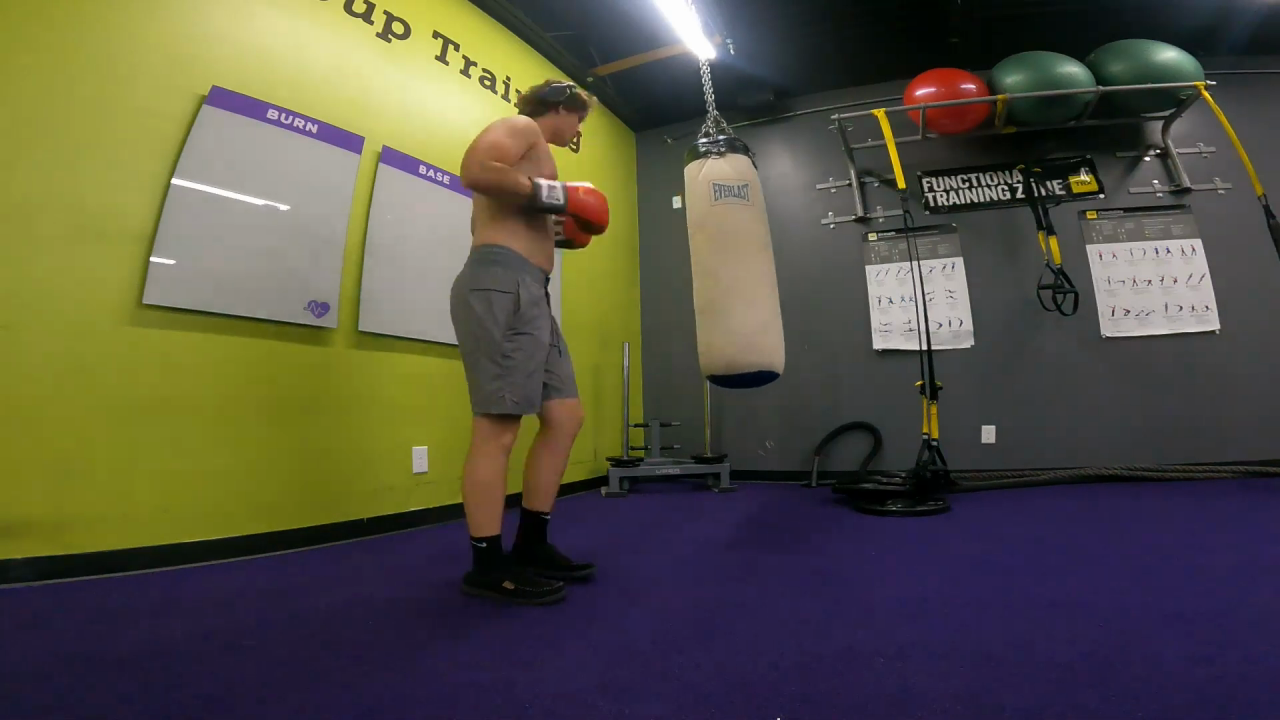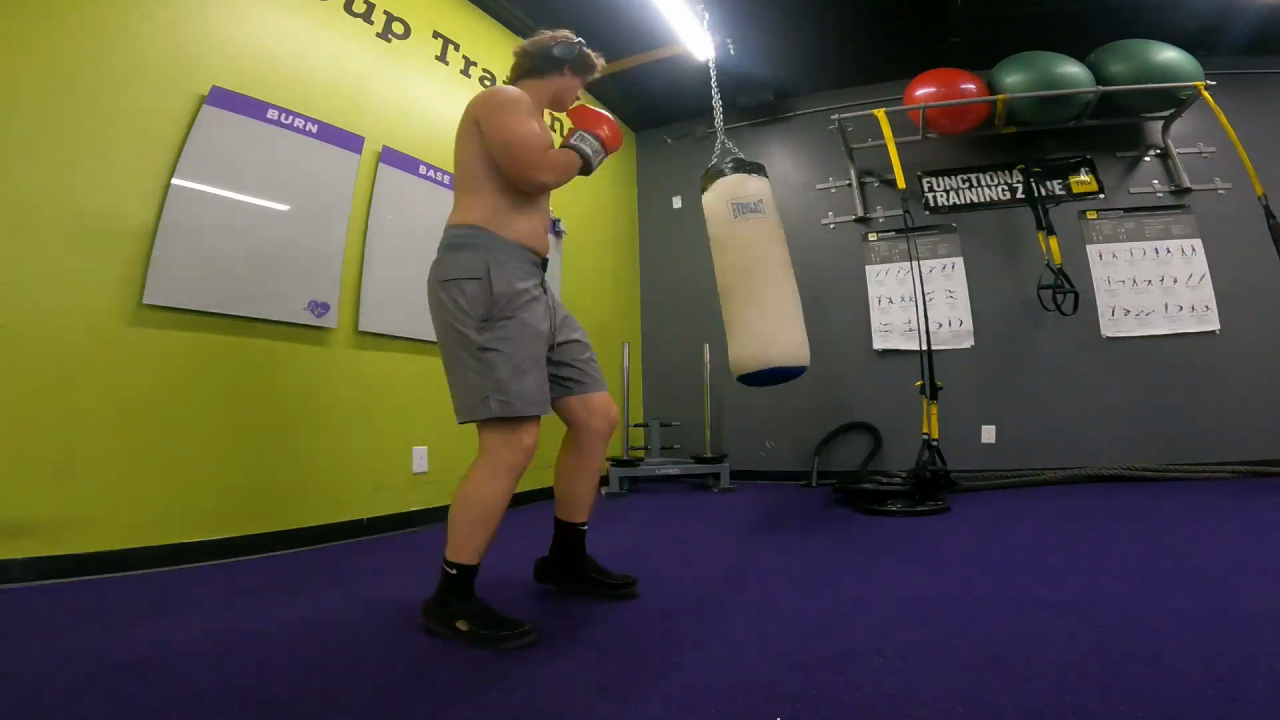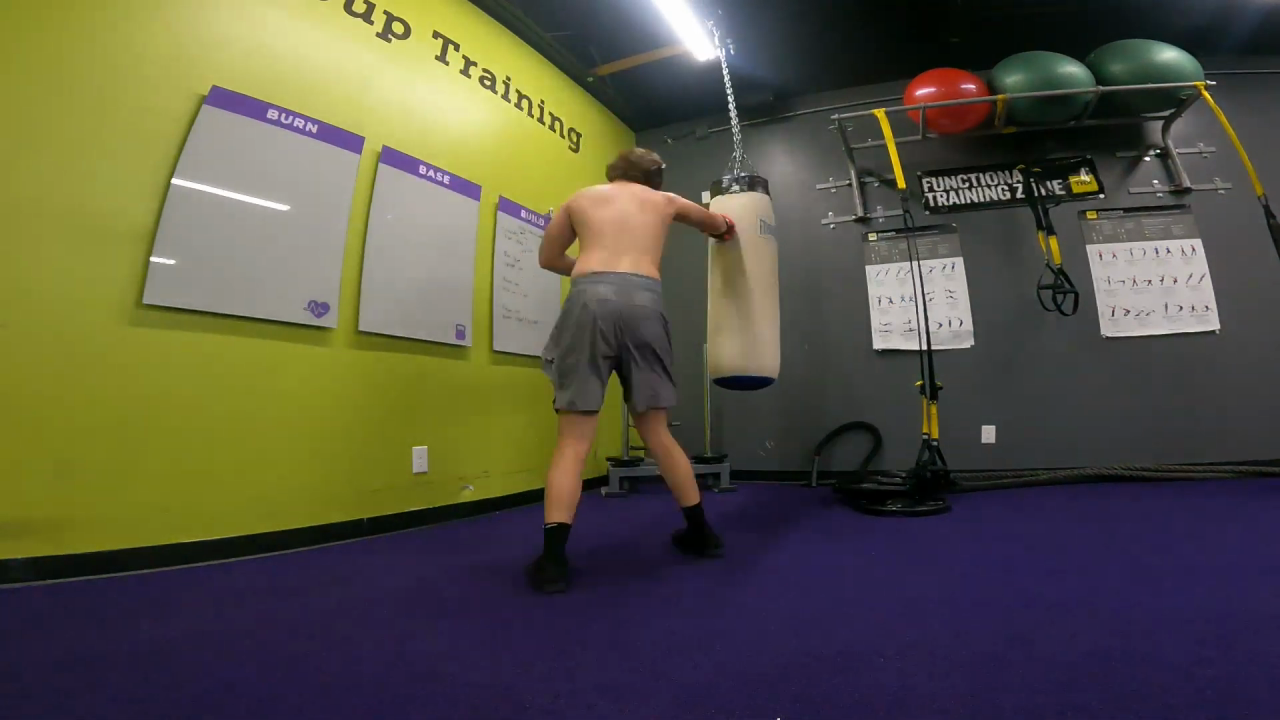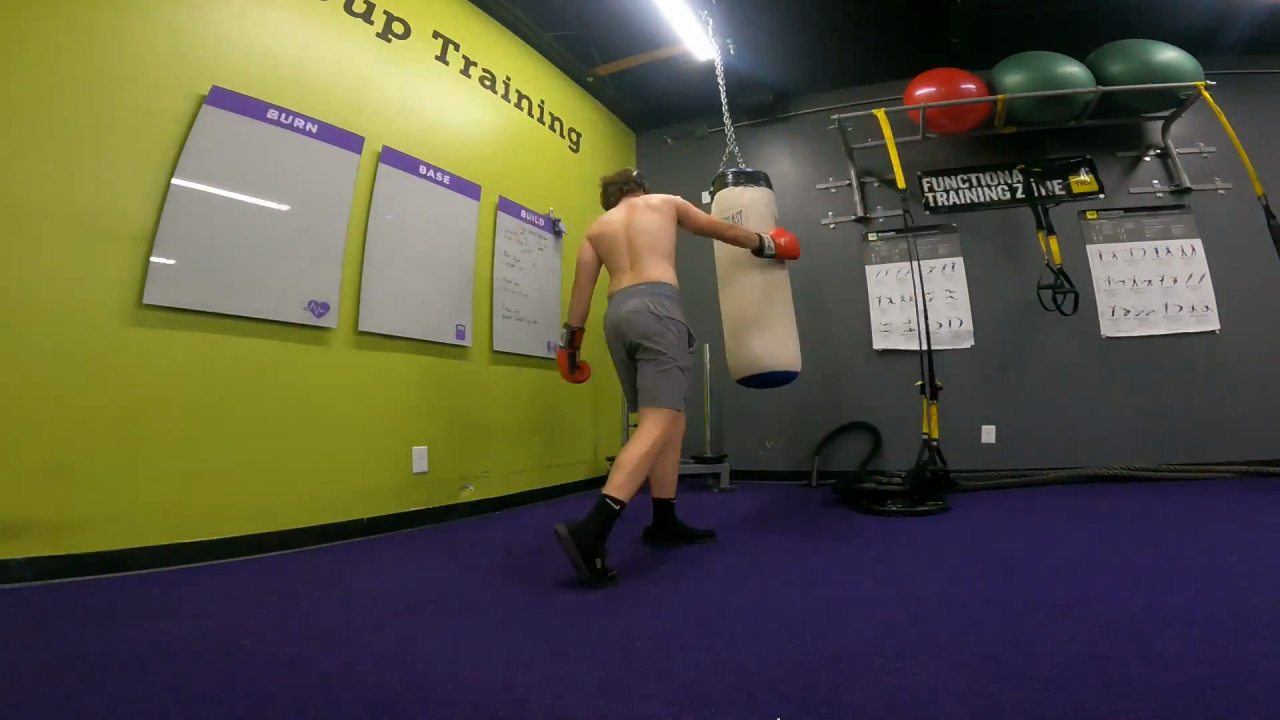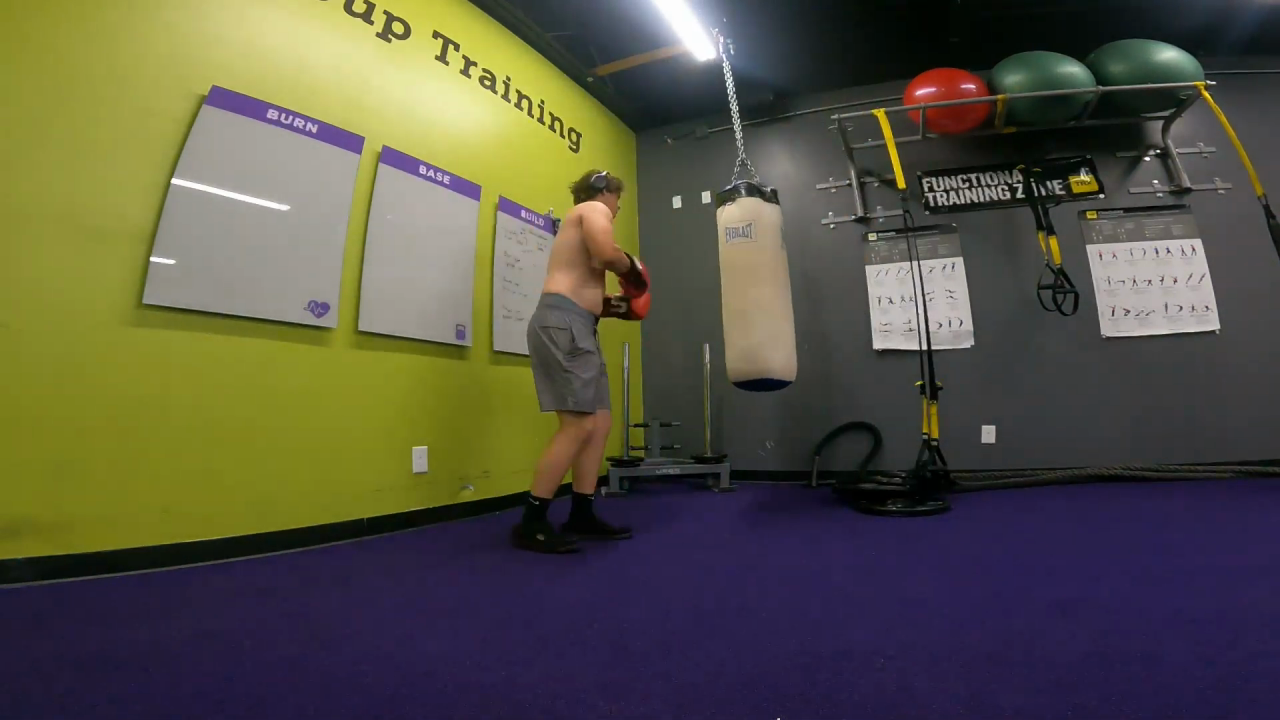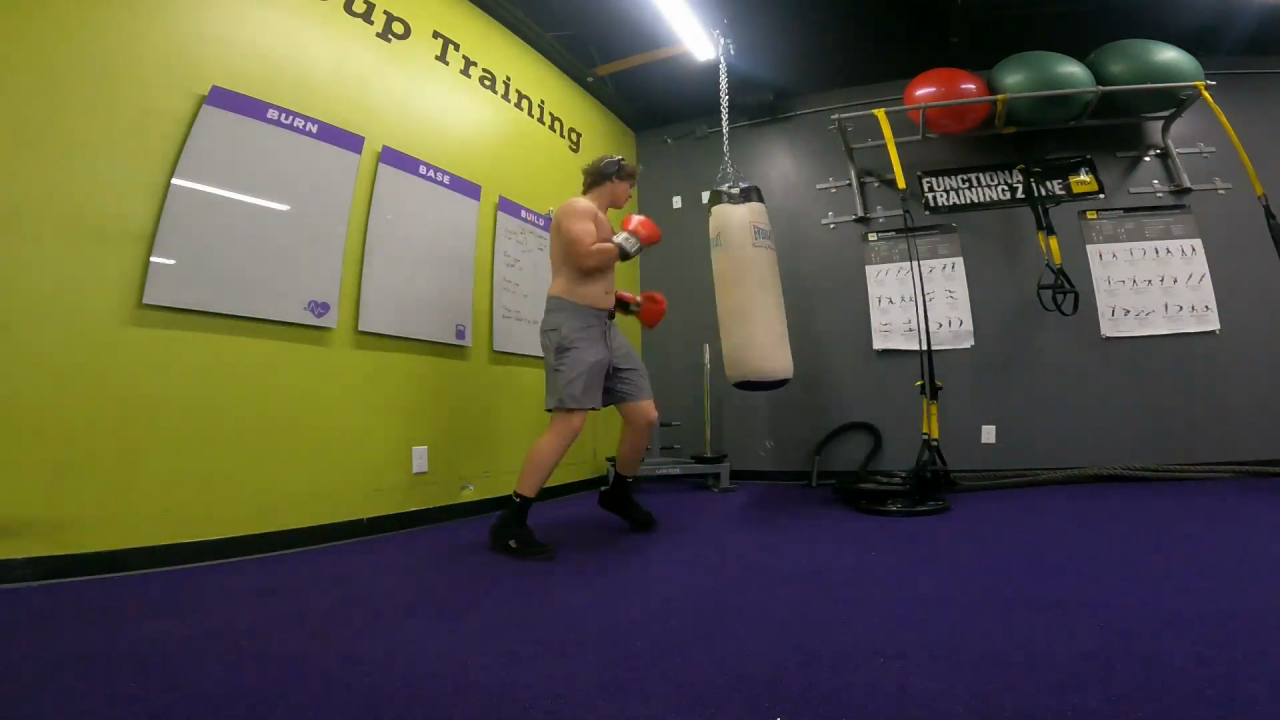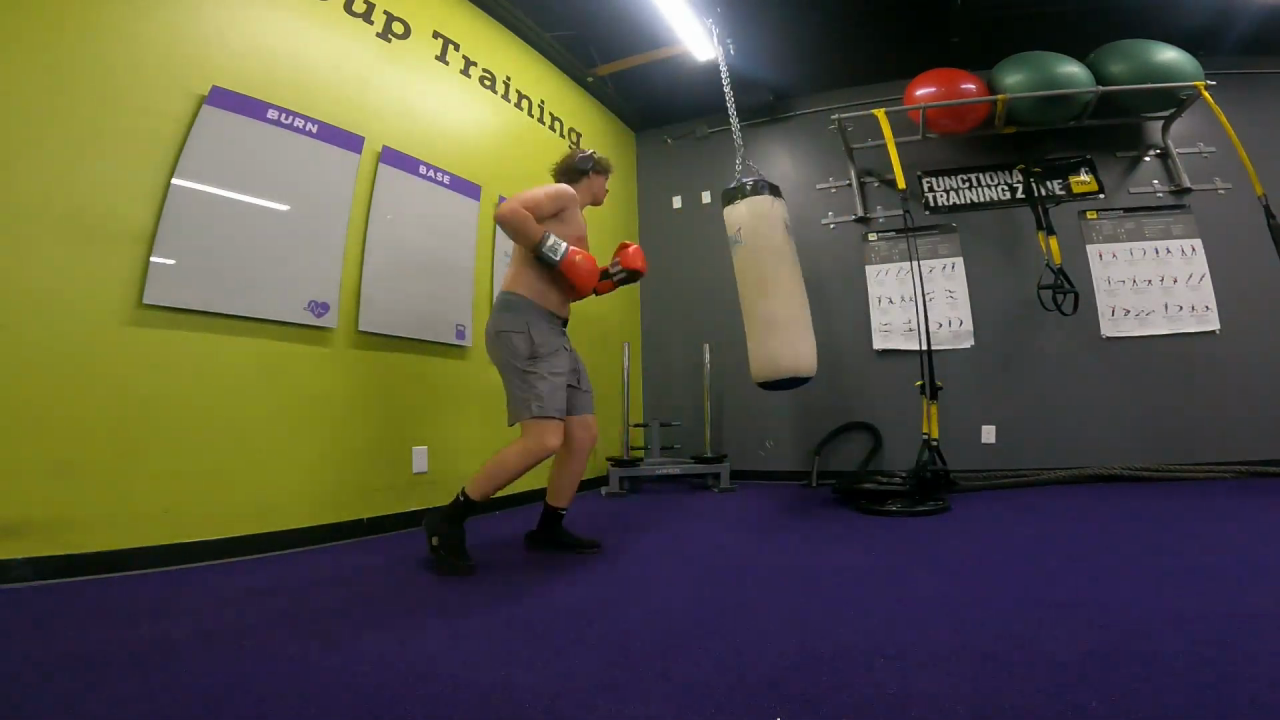
dt=0.5s
person 1, frame 1
left shoulder: (531, 155)
right shoulder: (516, 130)
right elbow: (474, 169)
left wrist: (560, 229)
right wrist: (552, 196)
left hip: (521, 294)
right hip: (502, 289)
left knee: (565, 419)
right knee: (497, 432)
left ankle: (531, 544)
right ankle: (487, 567)
person 1, frame 2
left shoulder: (530, 125)
right shoulder: (505, 100)
right elbow: (541, 171)
right wrist: (588, 148)
left hip: (525, 286)
right hip: (485, 276)
left knee: (598, 418)
right knee: (513, 441)
left ankle: (568, 557)
person 1, frame 3
left shoulder: (581, 196)
right shoulder: (663, 200)
left elbow: (548, 257)
right elbow: (715, 223)
right wrist: (727, 229)
left hip: (587, 303)
right hip: (644, 303)
left knee: (573, 437)
right knee: (655, 430)
left ankle: (553, 557)
right ankle: (699, 530)
person 1, frame 4
left shoulder: (598, 228)
right shoulder: (661, 206)
left elbow: (582, 282)
right elbow: (714, 227)
left wrist: (571, 341)
right wrist: (764, 244)
left hip: (623, 319)
right hip: (651, 314)
left knee: (666, 423)
right knee: (658, 427)
left ankle: (663, 521)
right ankle: (591, 529)
person 1, frame 5
left shoulder: (581, 229)
right shoulder: (595, 212)
right elbow: (606, 252)
left wrist: (620, 305)
right wrist: (635, 271)
left hip: (576, 332)
right hip: (564, 325)
left knee: (600, 425)
right knee: (577, 428)
left ankle: (582, 515)
right ankle: (532, 523)
person 1, frame 6
left shoulder: (602, 219)
right shoulder: (578, 207)
right elbow: (587, 257)
left wrist: (630, 302)
right wrist: (630, 242)
left hip: (601, 328)
right hip: (573, 328)
left knee: (644, 417)
right knee: (567, 426)
left ankle: (619, 493)
right ankle: (510, 525)
person 1, frame 7
left shoulder: (569, 219)
right shoulder: (559, 195)
right elbow: (506, 212)
left wrist: (611, 276)
right wrist: (556, 253)
left hip: (548, 334)
right hip: (522, 327)
left knee: (584, 438)
right knee: (544, 441)
left ankle: (550, 529)
right ankle: (450, 519)
